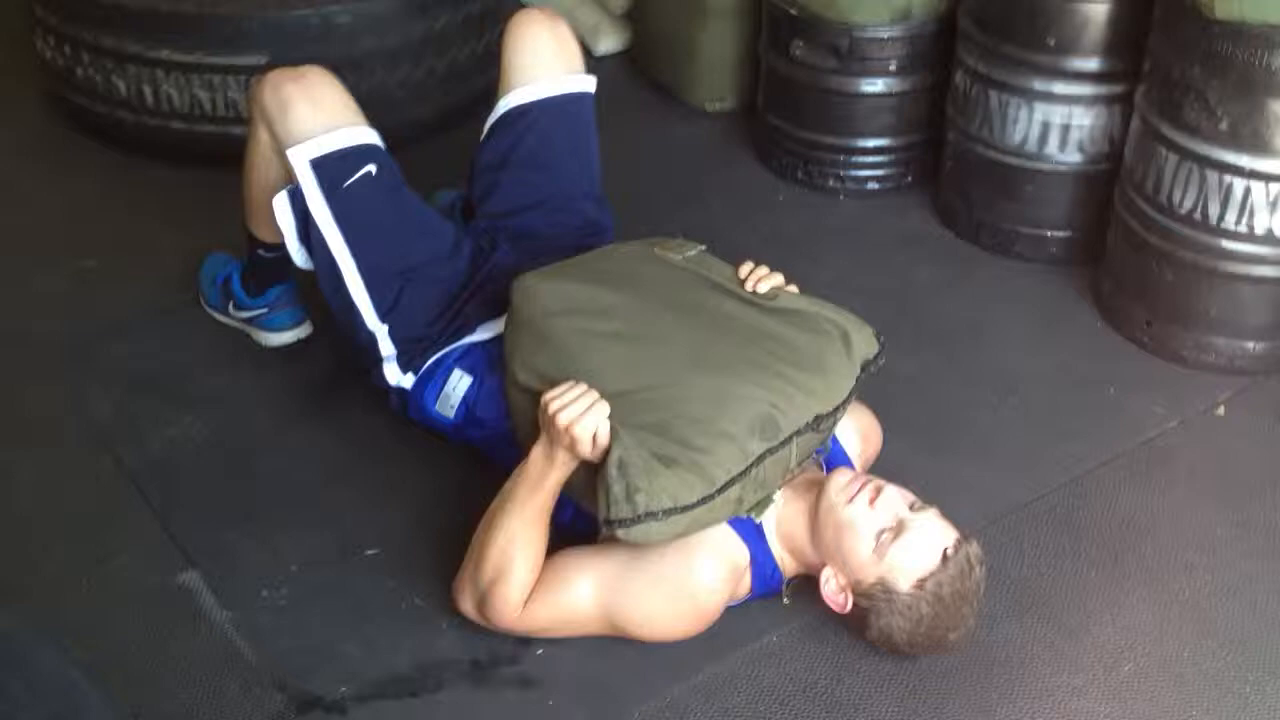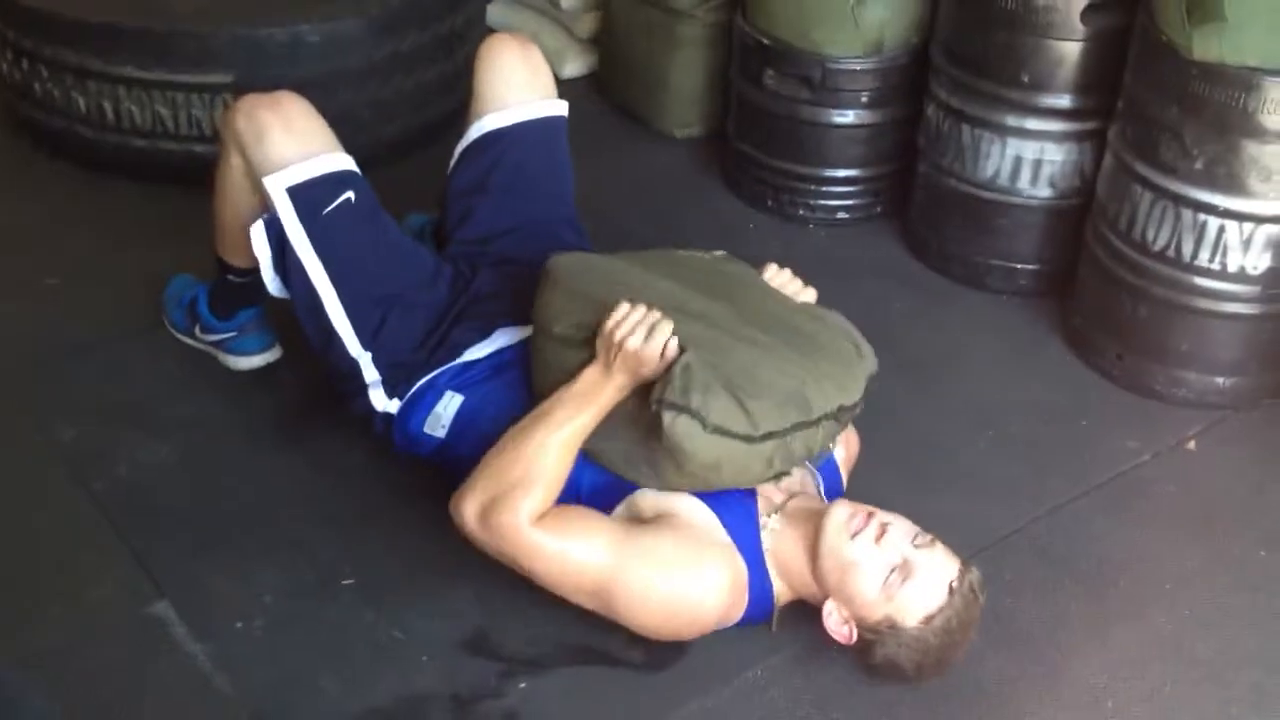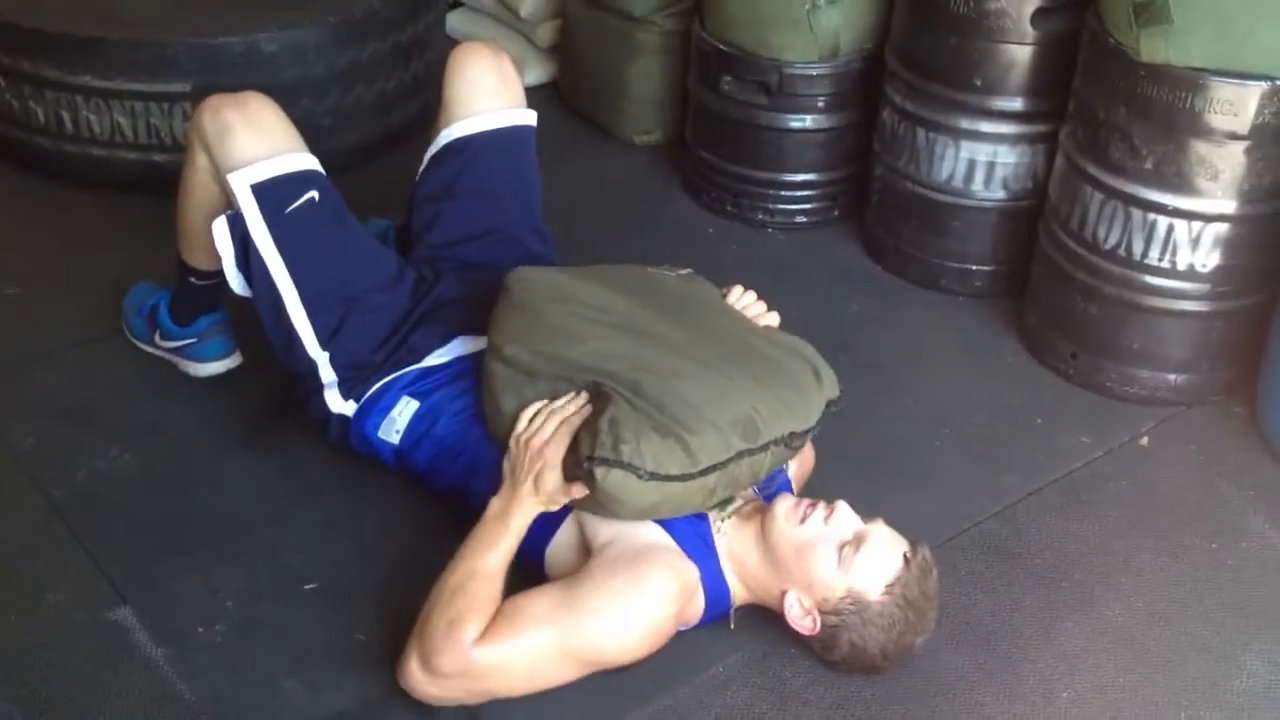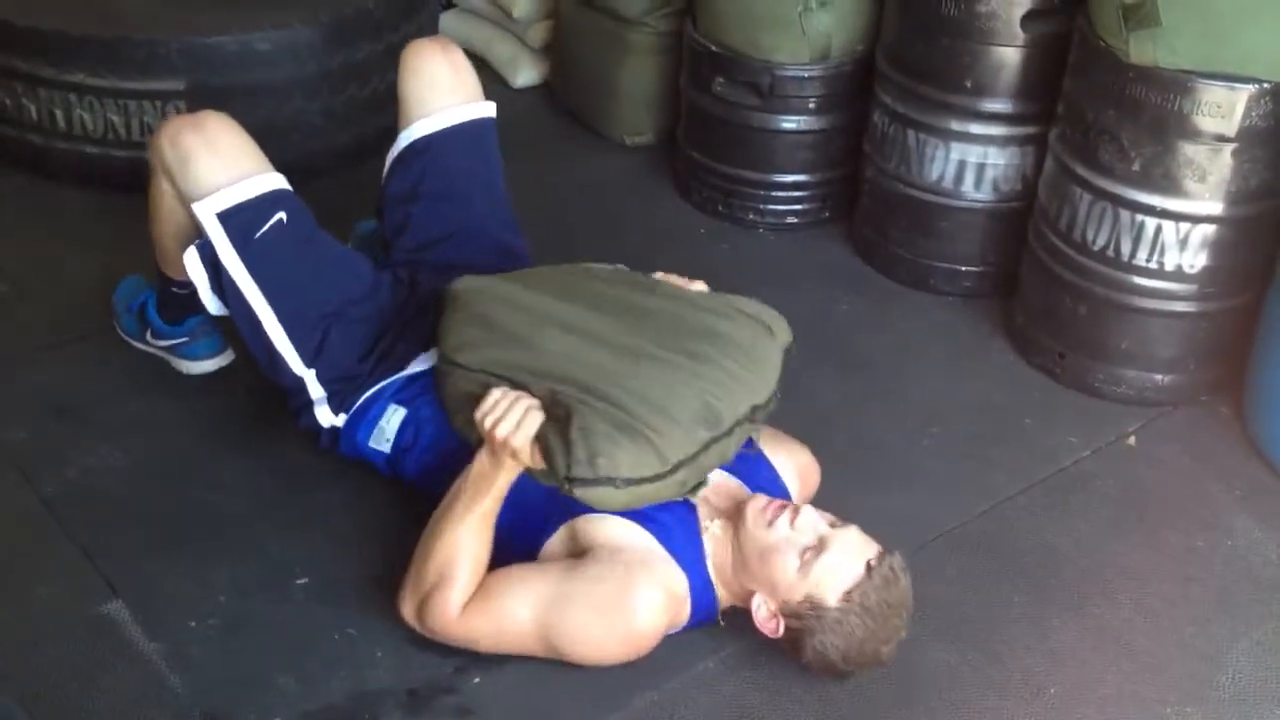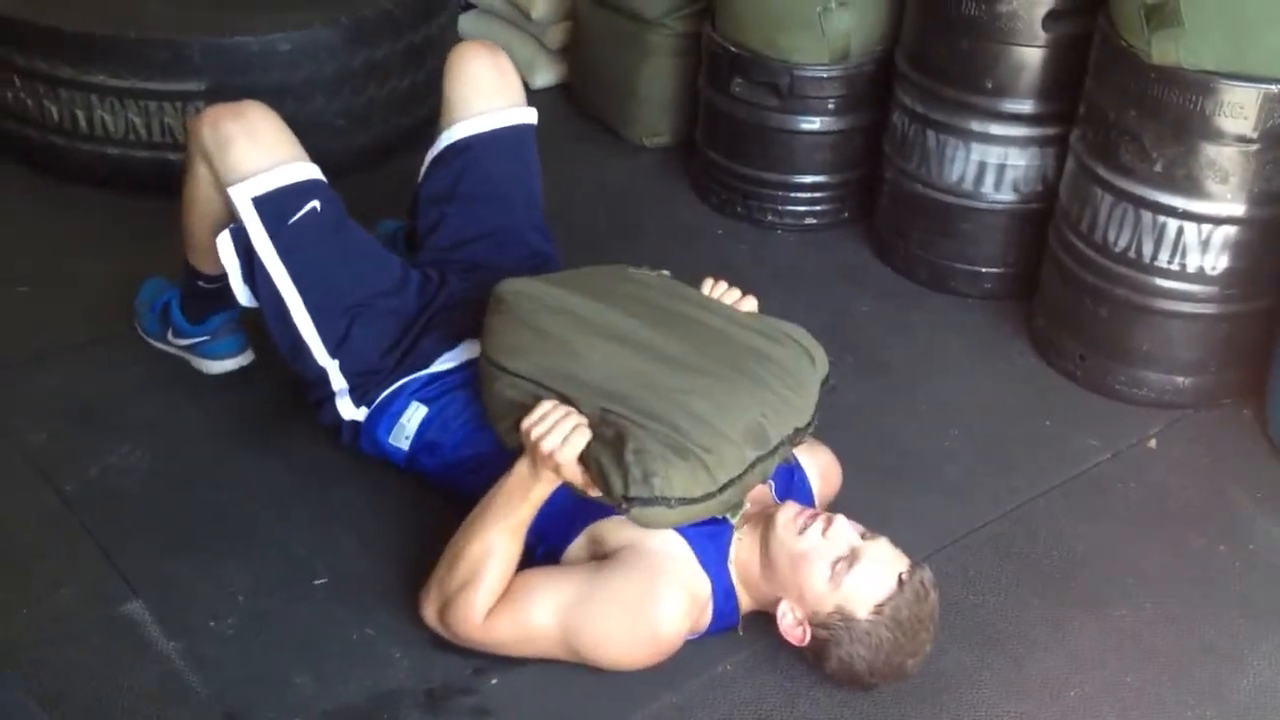
dt=1s
person 1, frame 1
left shoulder: (701, 579)
right shoulder: (847, 440)
left elbow: (485, 600)
left wrist: (555, 453)
left hip: (446, 341)
left knee: (292, 92)
left ankle: (261, 291)
right ankle: (473, 216)
person 1, frame 2
left shoulder: (700, 582)
right shoulder: (825, 451)
left elbow: (486, 515)
left wrist: (604, 379)
left hip: (424, 369)
right hip: (539, 308)
left knee: (263, 118)
right knee: (508, 50)
left ankle: (229, 315)
right ankle: (446, 248)
person 1, frame 3
left shoulder: (654, 594)
right shoulder: (777, 471)
left elbow: (432, 668)
left wrist: (519, 498)
left hip: (388, 374)
right hip: (502, 312)
left knee: (232, 119)
right knee: (477, 59)
left ankle: (188, 319)
right ankle: (410, 253)
person 1, frame 4
left shoulder: (641, 604)
right shoulder: (787, 472)
left elbow: (429, 608)
left wrist: (498, 459)
left hip: (374, 384)
left knee: (193, 140)
right knee: (431, 57)
left ankle: (176, 320)
right ankle: (391, 258)
person 1, frame 5
left shoulder: (662, 607)
right shoulder: (807, 473)
left elbow: (453, 613)
left wrist: (537, 471)
left hip: (398, 380)
left knee: (229, 128)
right knee: (477, 61)
left ankle: (201, 318)
right ankle: (419, 250)
